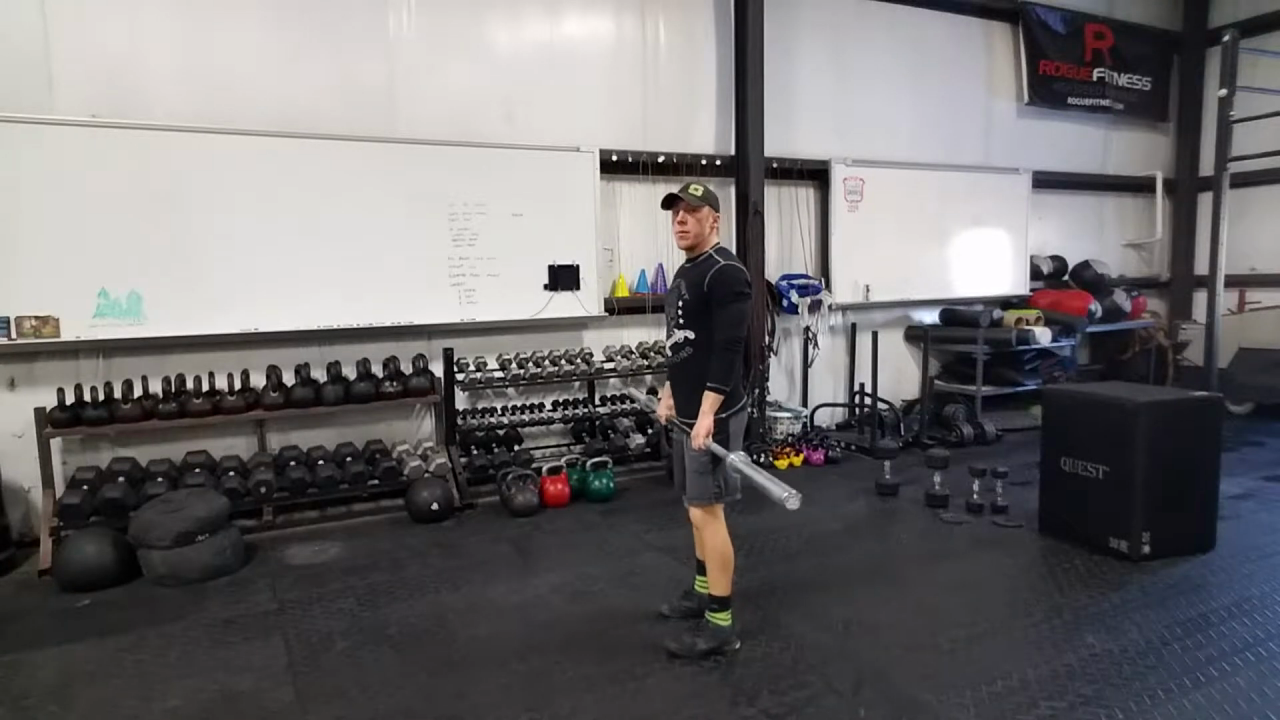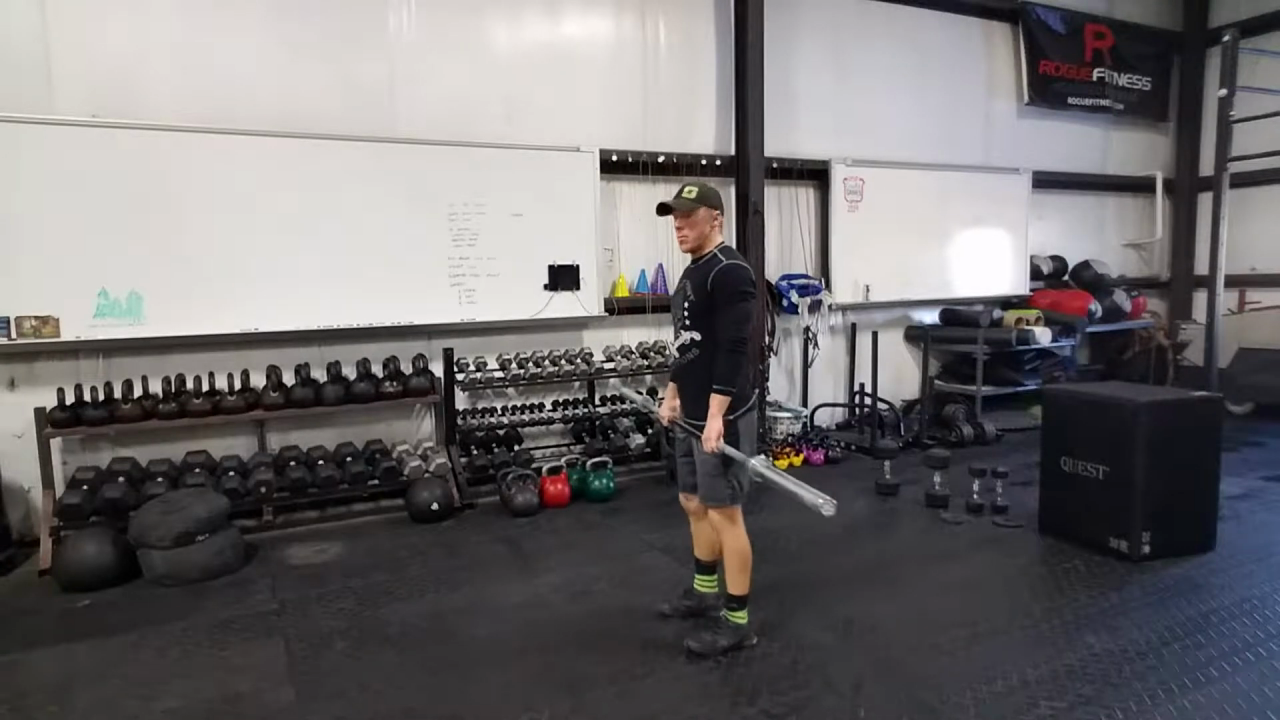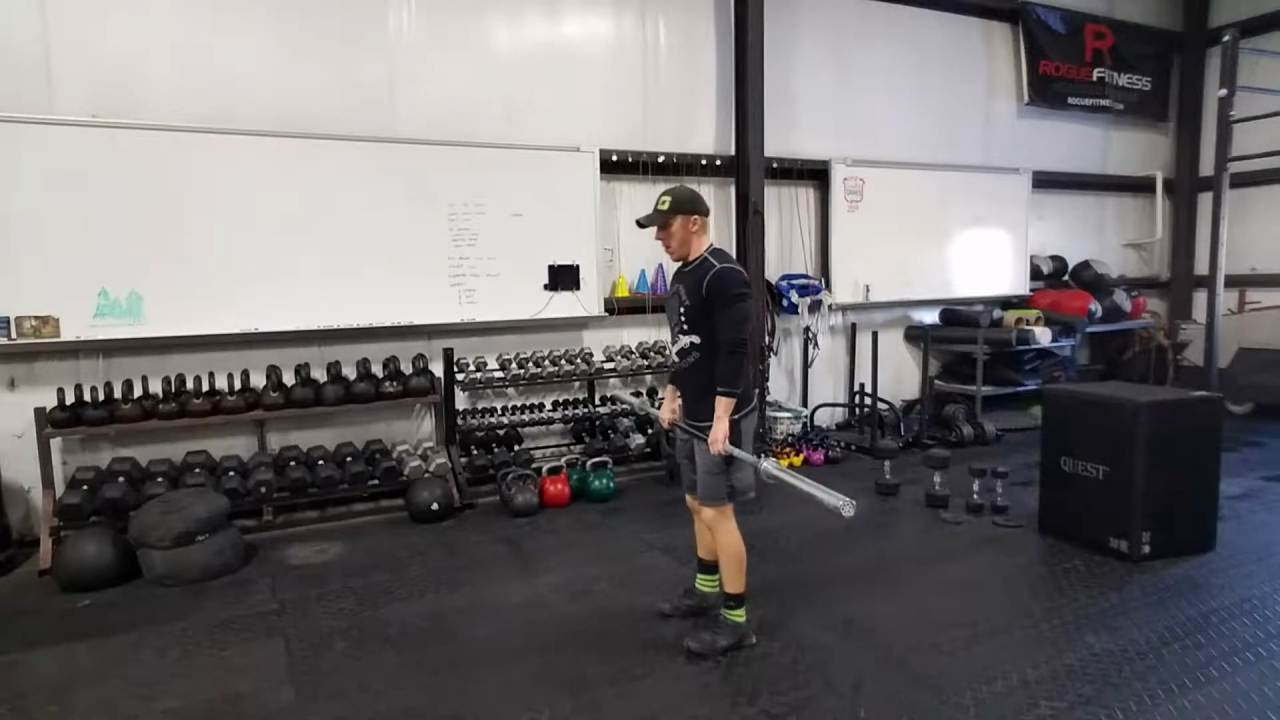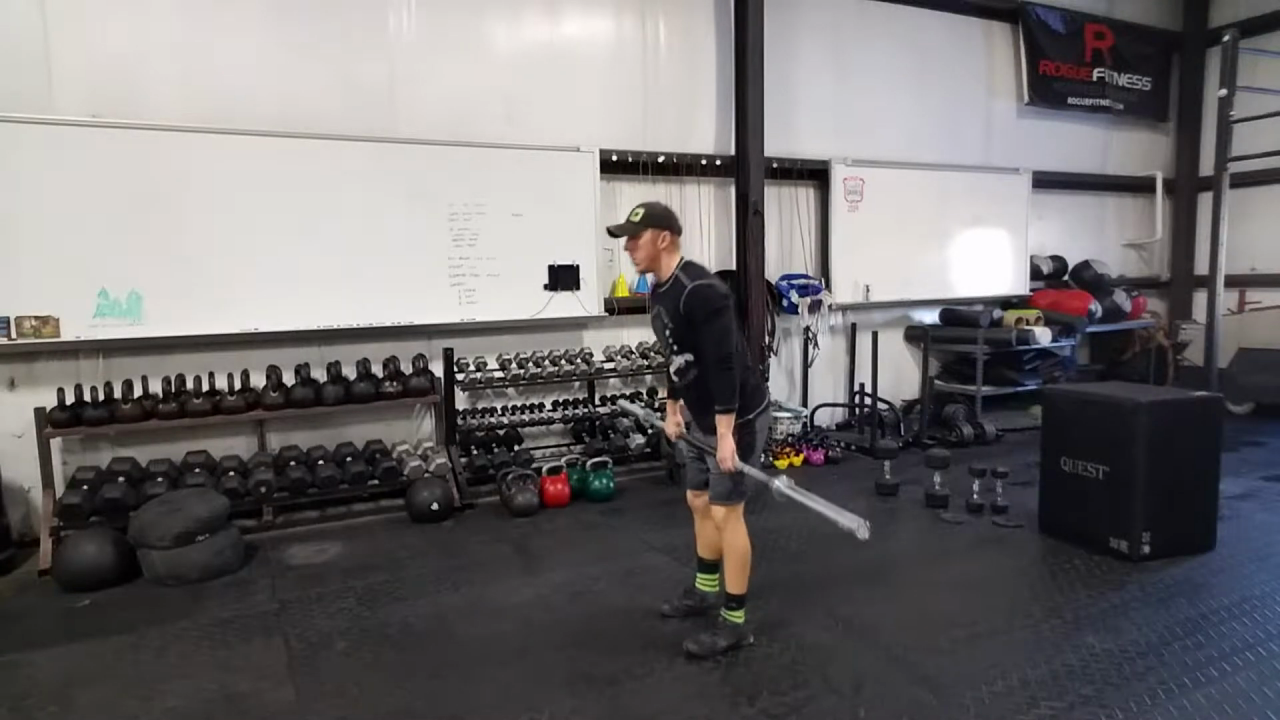
dt=0.3s
person 1, frame 1
left shoulder: (725, 272)
right shoulder: (684, 273)
left elbow: (728, 350)
left wrist: (708, 413)
right wrist: (669, 394)
left hip: (715, 414)
right hip: (687, 410)
left knee: (706, 512)
right knee: (697, 508)
left ankle: (719, 623)
right ankle: (703, 592)
person 1, frame 2
left shoulder: (730, 272)
right shoulder: (692, 273)
left elbow: (734, 350)
left wrist: (718, 416)
right wrist: (672, 394)
left hip: (723, 416)
right hip: (692, 413)
left knee: (723, 514)
right knee: (693, 504)
left ankle: (737, 621)
right ankle: (704, 592)
person 1, frame 3
left shoulder: (723, 275)
right shoulder: (682, 275)
left elbow: (734, 352)
left wrist: (722, 418)
right wrist: (671, 397)
left hip: (723, 417)
right hip: (693, 414)
left knee: (717, 513)
right knee: (698, 505)
left ankle: (735, 620)
right ankle: (706, 591)
person 1, frame 4
left shoulder: (701, 291)
right shoulder: (661, 291)
left elbow: (724, 365)
left wrist: (727, 433)
right wrist: (673, 409)
left hip: (737, 417)
right hip: (701, 417)
left knee: (724, 511)
right knee: (699, 503)
left ankle: (734, 621)
right ankle: (706, 591)
